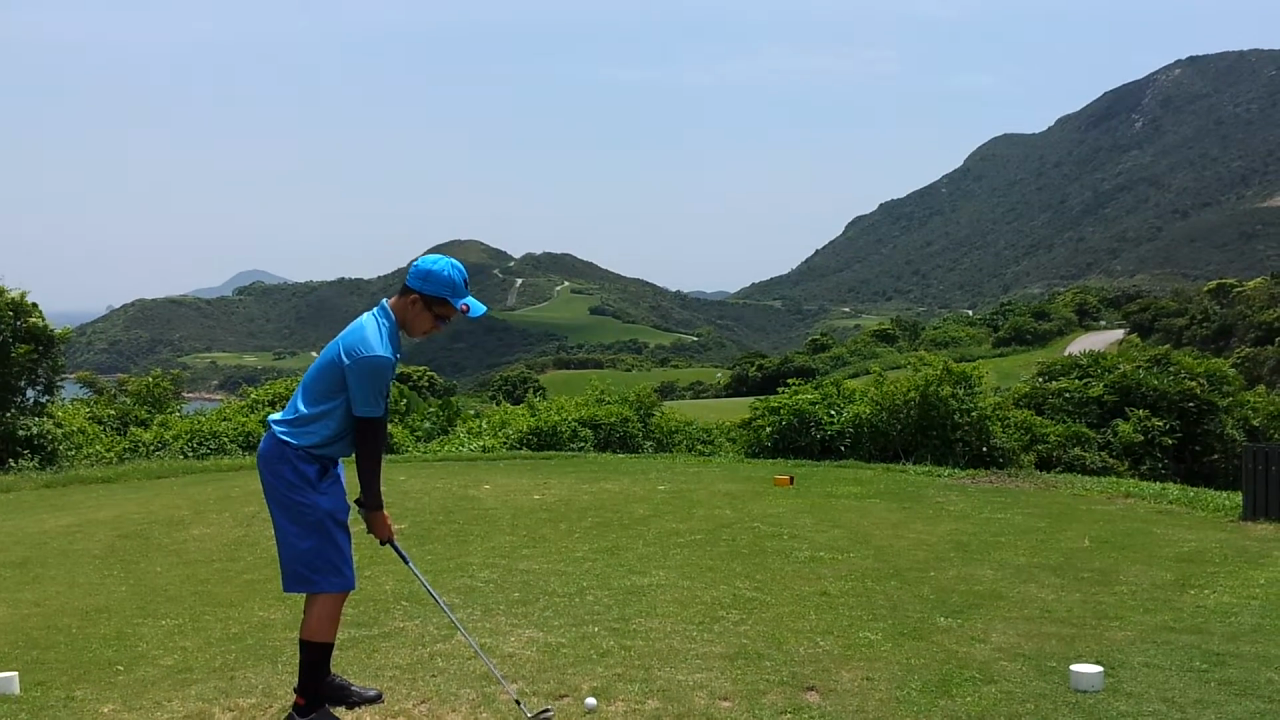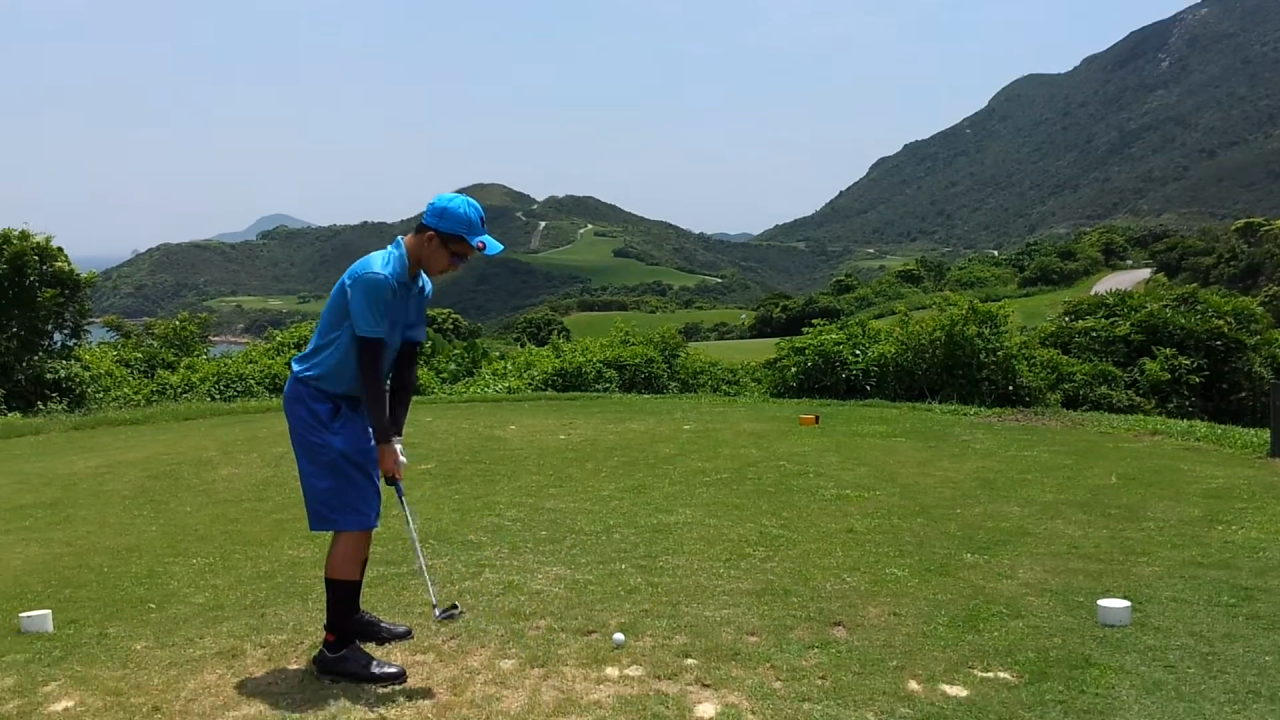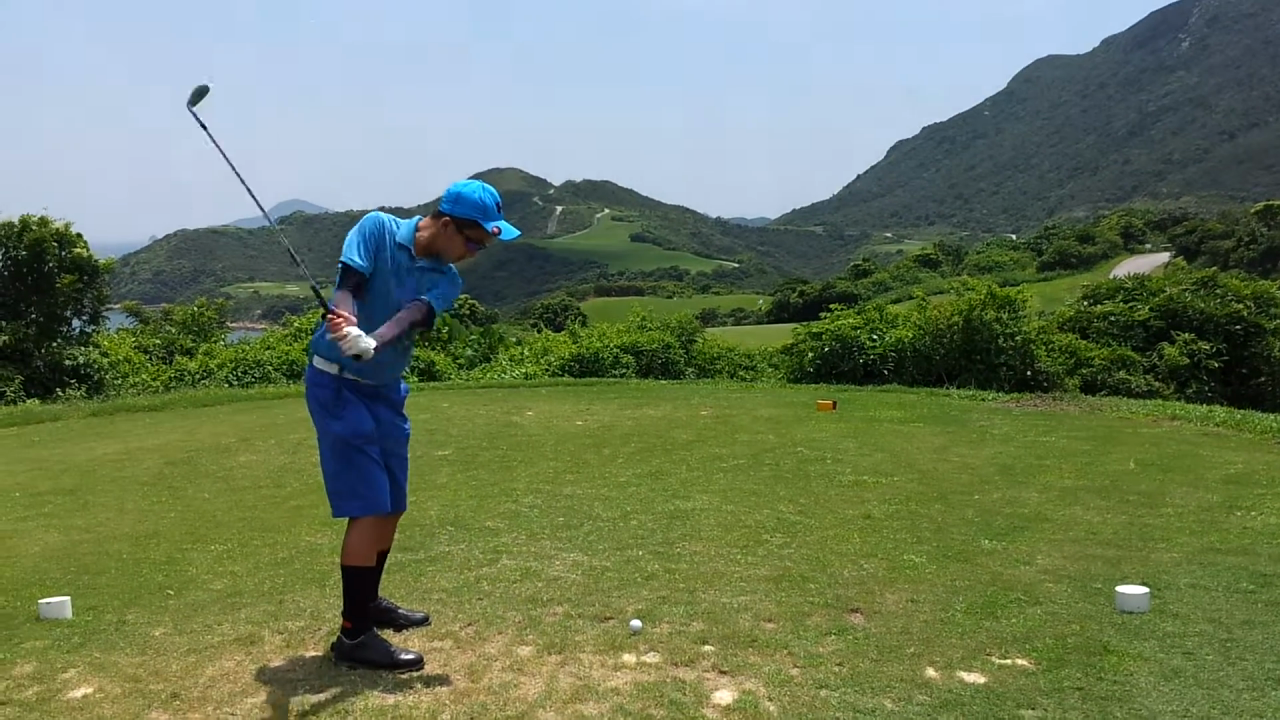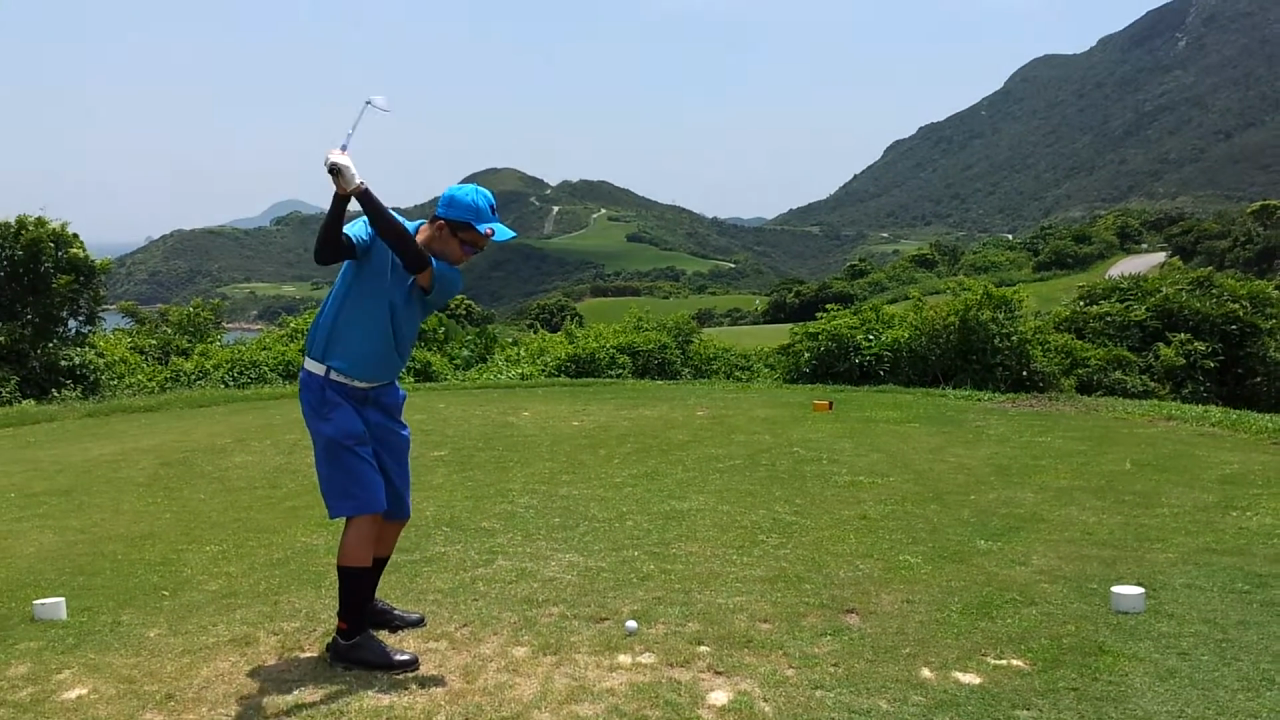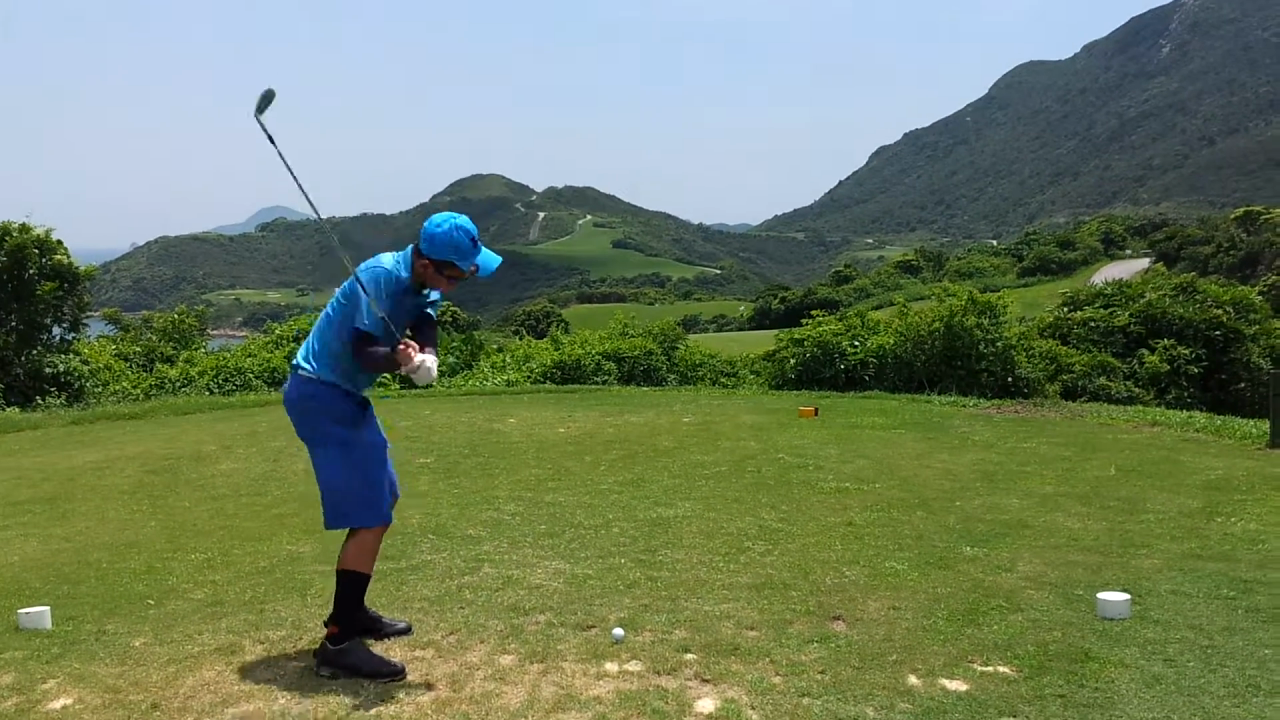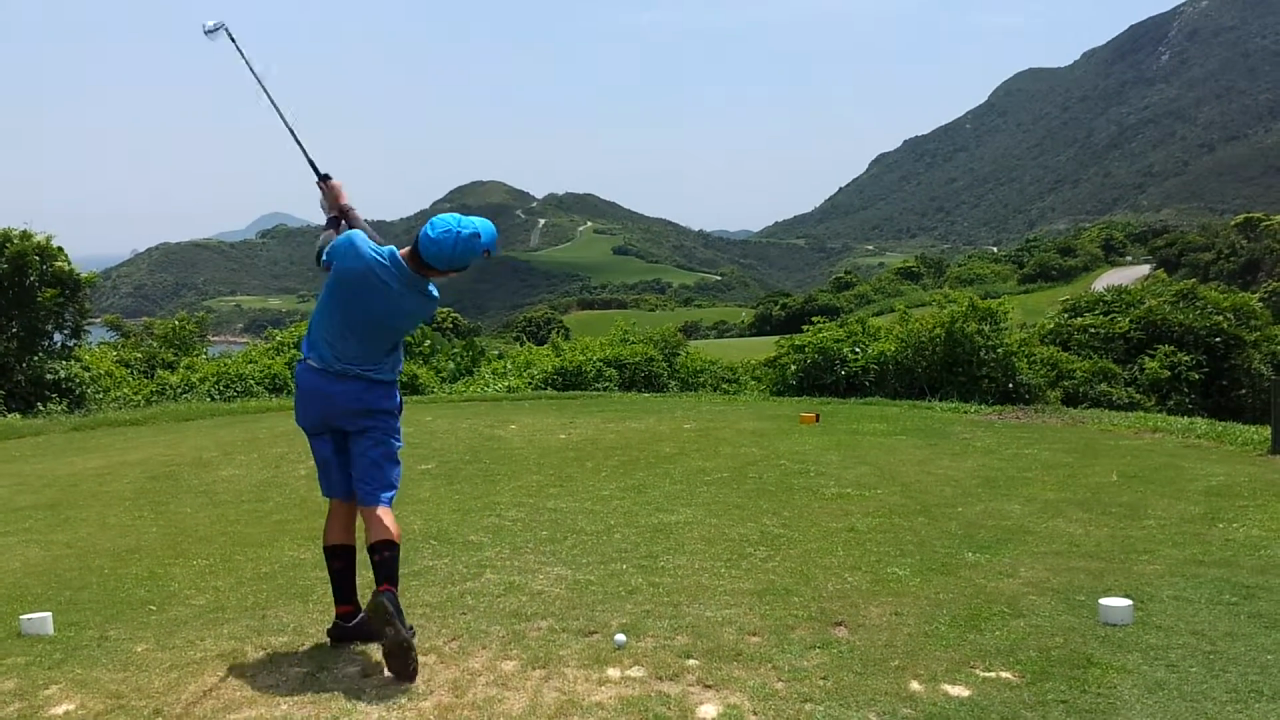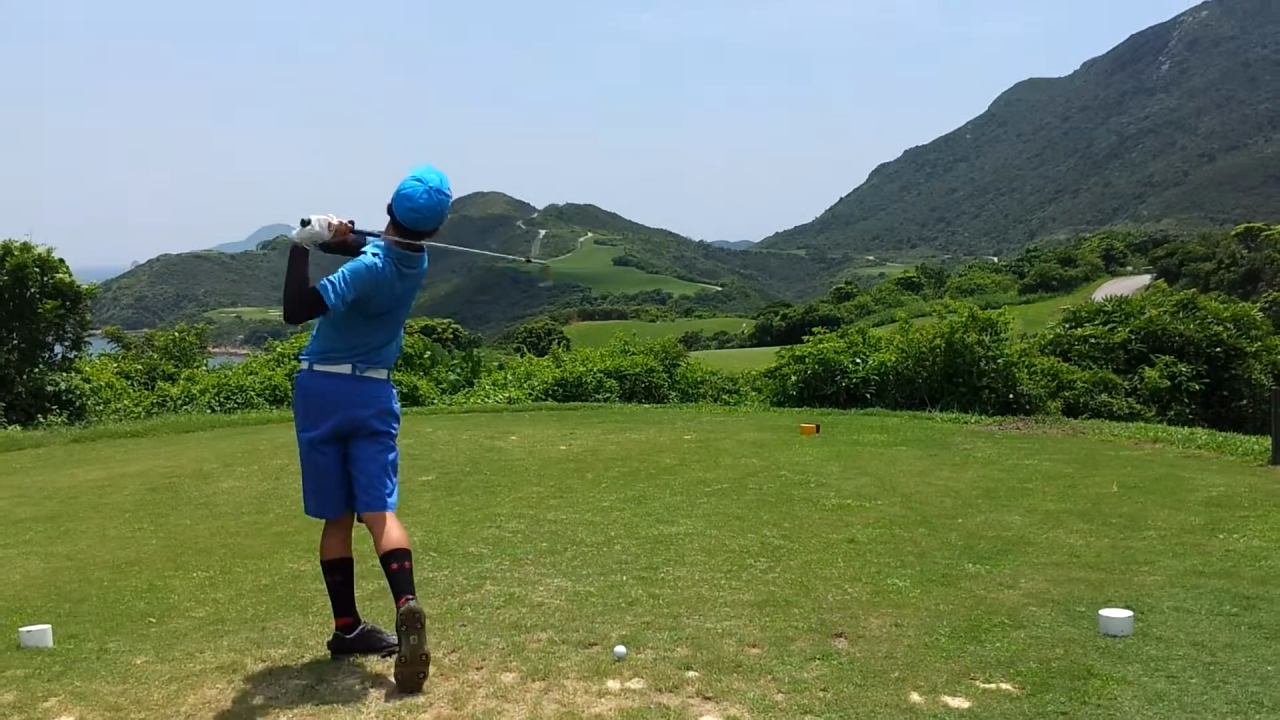
dt=0.3s
person 1, frame 1
left shoulder: (380, 329)
right shoulder: (373, 351)
left elbow: (375, 426)
right elbow: (366, 435)
left wrist: (371, 496)
right wrist: (374, 506)
left hip: (313, 458)
right hip: (296, 461)
left knee: (328, 577)
right knee: (331, 581)
left ankle: (319, 679)
person 1, frame 2
left shoulder: (419, 285)
right shoulder: (376, 276)
left elbow: (404, 366)
right elbow: (370, 363)
left wrist: (393, 435)
right wrist: (383, 441)
left hip: (349, 401)
right hip: (319, 401)
left knee: (363, 517)
right knee: (352, 520)
left ankle: (349, 617)
right ankle: (335, 647)
person 1, frame 3
left shoulder: (446, 281)
right shoulder: (377, 228)
left elbow: (411, 320)
right elbow: (348, 292)
left wrist: (370, 344)
right wrist: (345, 318)
left hip: (385, 389)
right hip: (338, 386)
left knee: (391, 506)
right knee: (368, 507)
left ankle: (367, 603)
right ankle: (354, 634)
person 1, frame 4
left shoulder: (446, 279)
right shoulder: (376, 226)
left elbow: (411, 255)
right elbow: (325, 253)
left wrist: (358, 189)
right wrist: (342, 198)
left hip: (380, 396)
right hip: (331, 389)
left knee: (393, 512)
right knee: (366, 508)
left ankle: (364, 602)
right ankle: (350, 634)
person 1, frame 5
left shoulder: (421, 288)
right shoulder: (382, 279)
left elbow: (424, 338)
right elbow: (362, 356)
left wrist: (421, 360)
right wrist: (399, 355)
left hip: (318, 391)
right hip: (329, 400)
left knee: (368, 503)
right knee: (369, 518)
left ankle: (349, 615)
right ankle: (339, 644)
person 1, frame 6
left shoulder: (353, 250)
right shoulder: (422, 301)
left elbow: (325, 256)
left wrist: (336, 214)
right wrist: (344, 210)
left hip: (315, 387)
right hip: (370, 398)
left knee: (342, 498)
right knee: (375, 502)
left ankle: (347, 615)
right ankle: (385, 601)
person 1, frame 7
left shoulder: (365, 268)
right shoulder: (416, 260)
left elbow: (294, 311)
left wrist: (303, 245)
right wrist: (338, 236)
left hip: (321, 389)
right hip: (373, 393)
left knee: (336, 515)
right knee: (379, 509)
left ankle: (347, 627)
right ankle: (406, 606)
